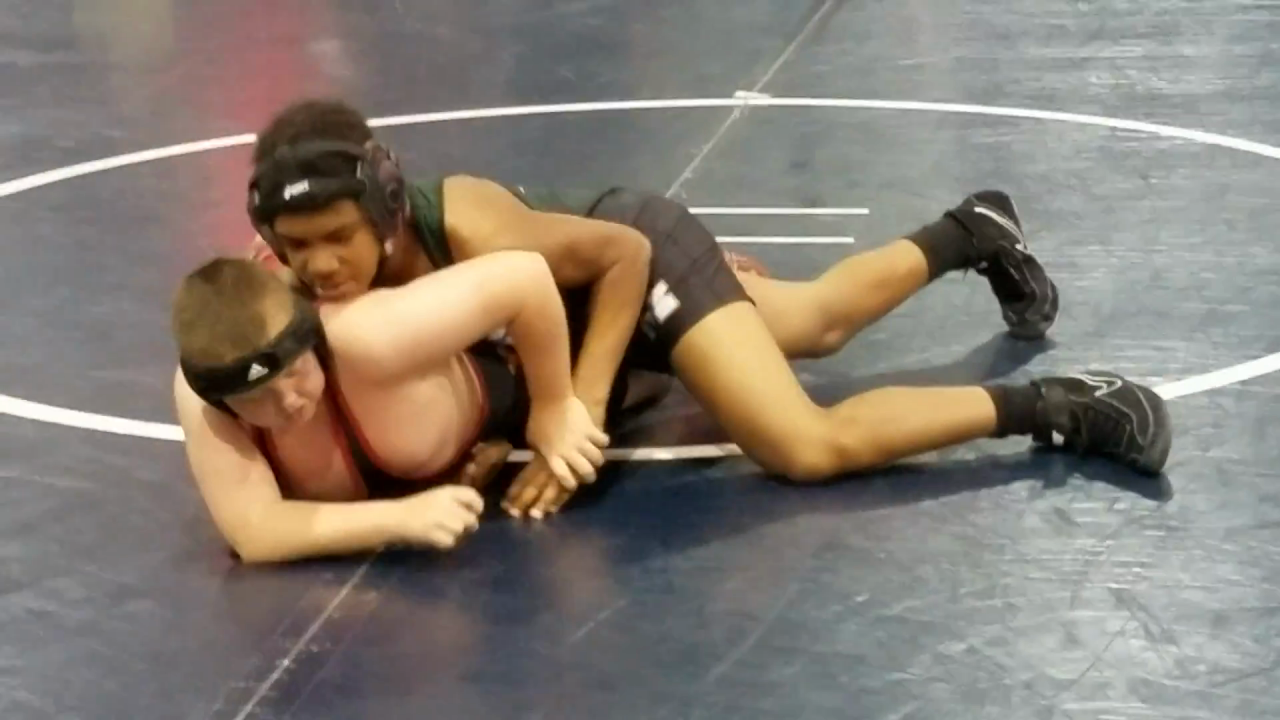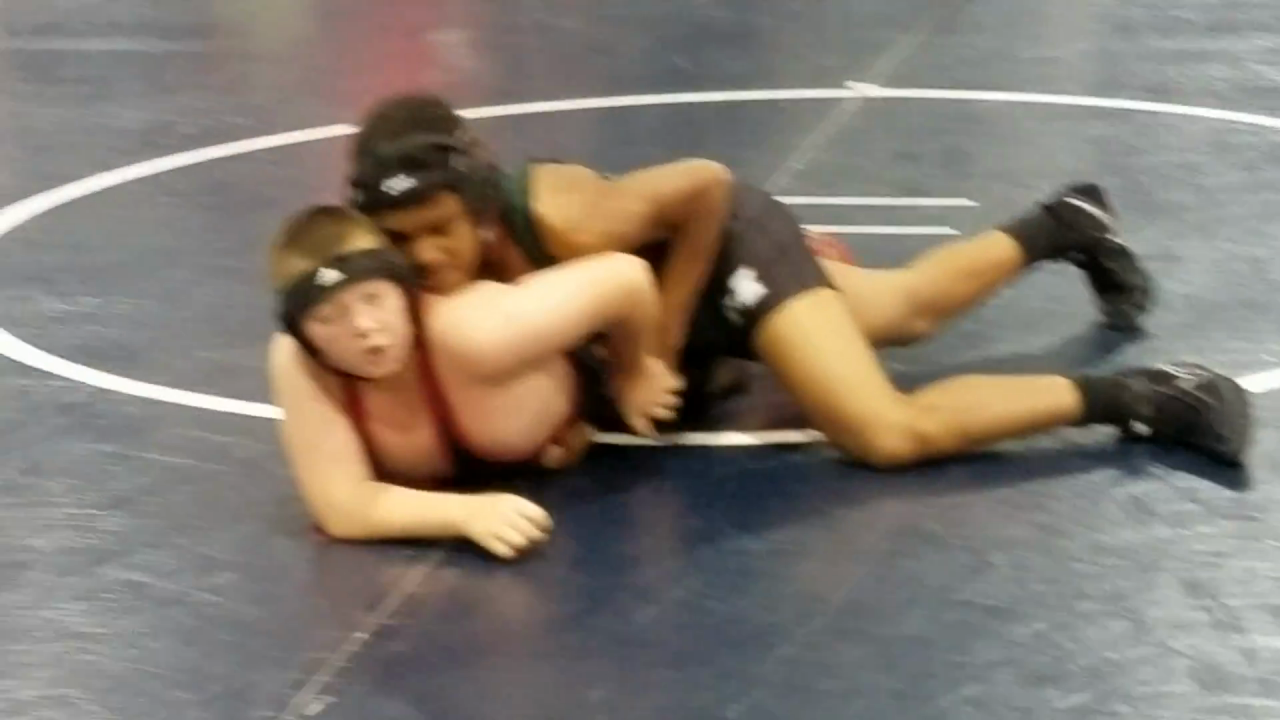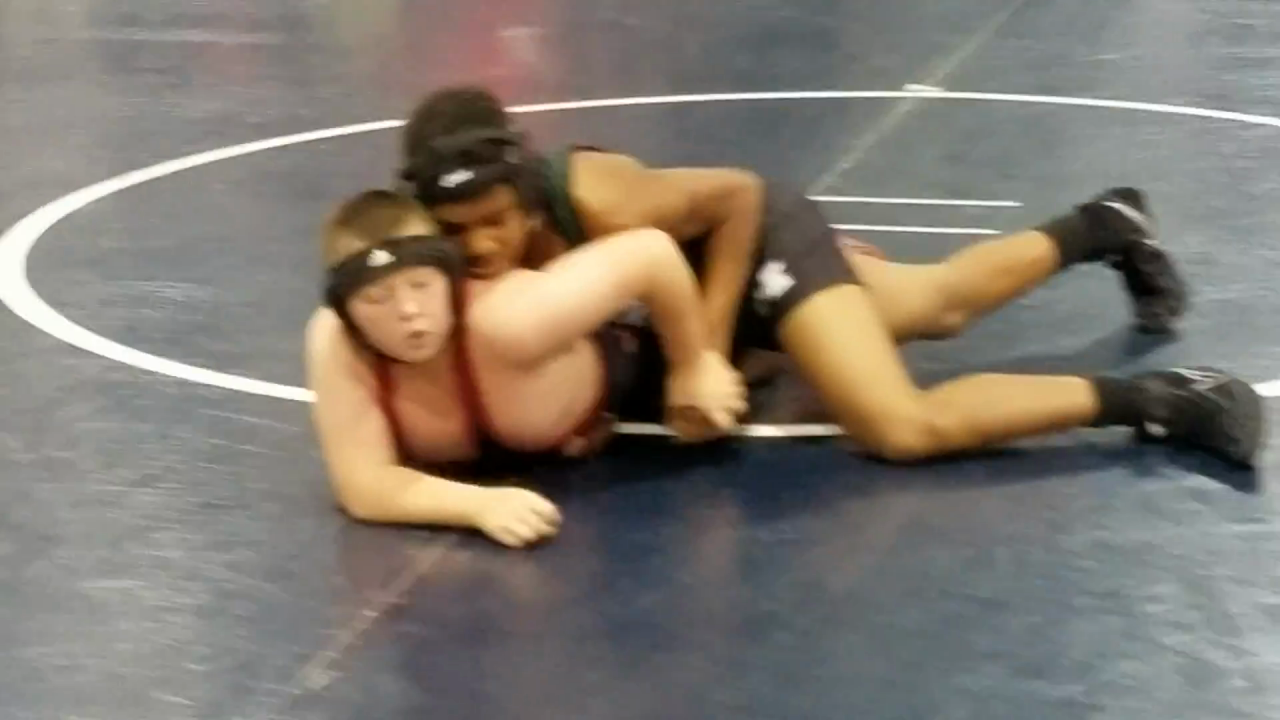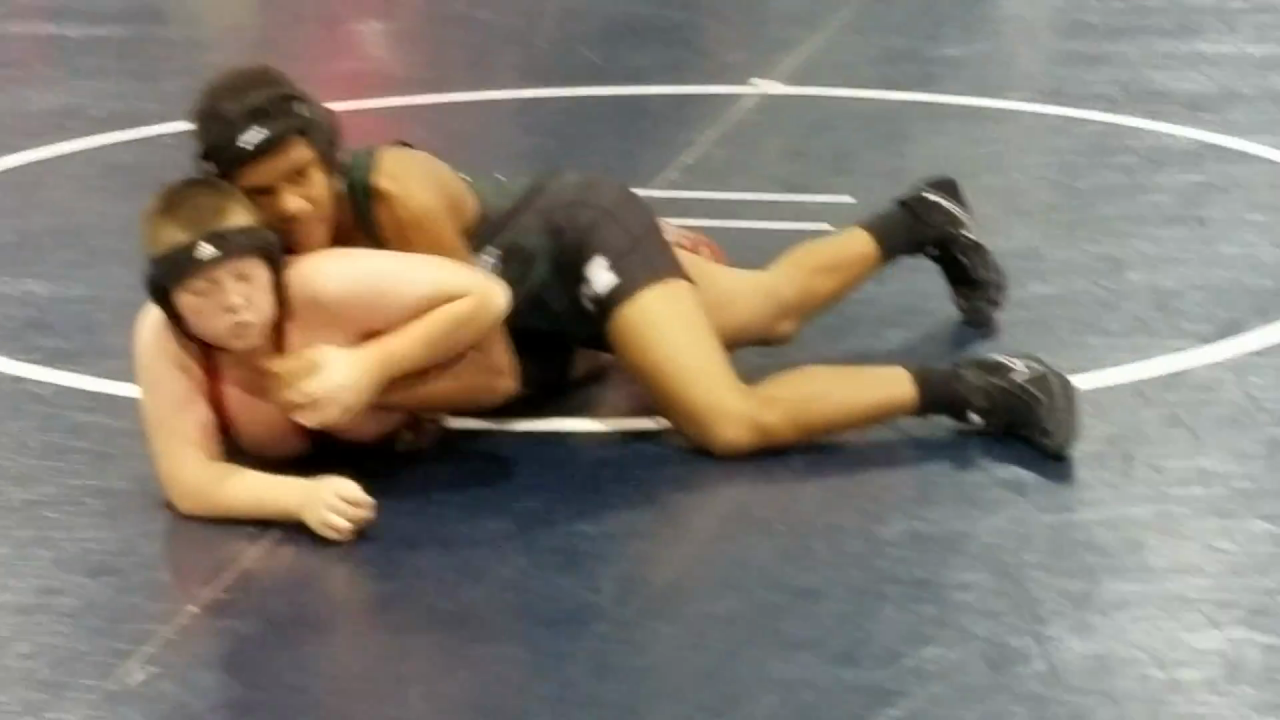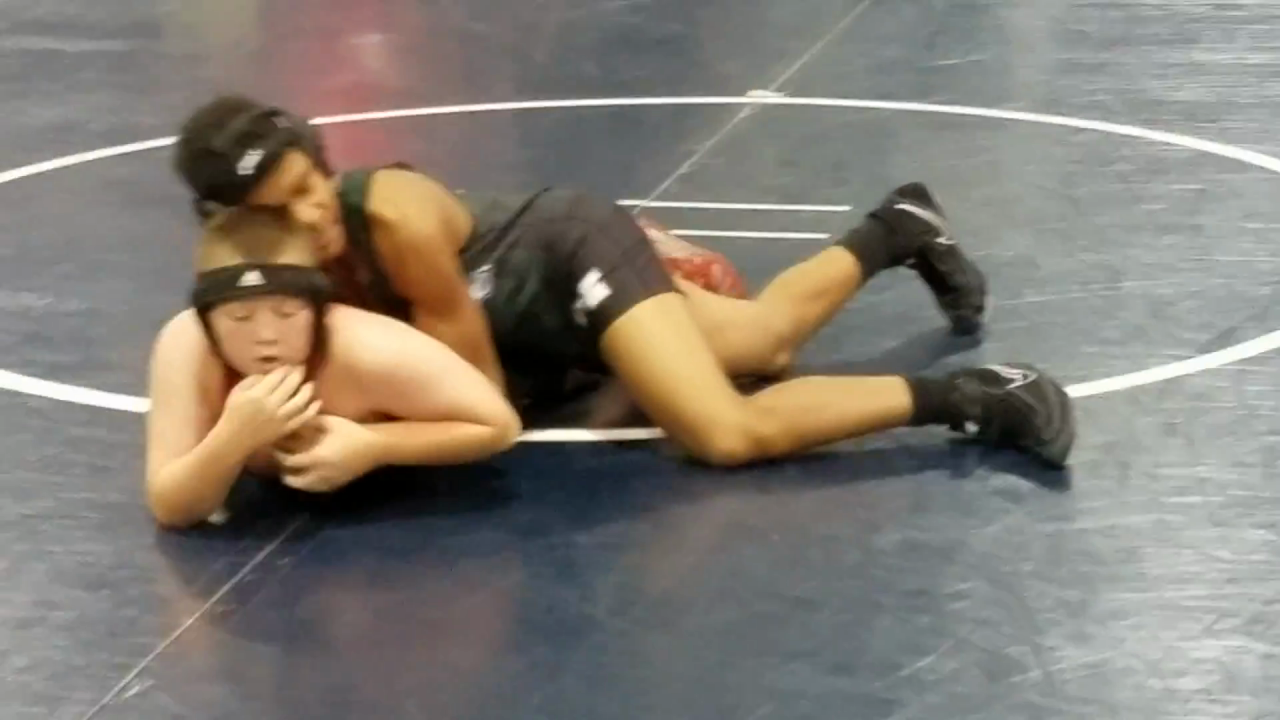
dt=0.3s
person 1, frame 1
left shoulder: (471, 232)
right shoulder: (319, 266)
left elbow: (624, 250)
left wrist: (578, 417)
left hip: (647, 257)
right hip: (586, 291)
left knee: (809, 448)
right knee: (822, 321)
left ankle: (1051, 406)
right ankle: (967, 231)
person 1, frame 2
left shoulder: (563, 223)
right shoulder: (420, 250)
left elbow: (708, 185)
left wrist: (660, 352)
left hip: (732, 242)
left knee: (890, 435)
right knee: (913, 308)
left ankle: (1132, 398)
right ankle: (1063, 226)
person 1, frame 3
left shoulder: (597, 201)
right shoulder: (466, 237)
left elbow: (739, 191)
left hip: (764, 240)
right hip: (725, 272)
left knee: (904, 429)
right knee: (945, 303)
left ankle: (1150, 400)
right ankle: (1098, 226)
person 1, frame 4
left shoulder: (397, 194)
right shoulder: (282, 230)
left elbow: (486, 358)
left hip: (585, 235)
right hip: (538, 266)
left knee: (731, 423)
right knee: (774, 309)
left ankle: (970, 388)
right ankle: (918, 221)
person 1, frame 5
left shoulder: (395, 217)
left elbow: (480, 387)
left hip: (576, 252)
right hip: (537, 302)
left knee: (728, 435)
right knee: (766, 340)
left ankle: (964, 397)
right ankle: (898, 230)
person 2, frame 1
left shoulder: (365, 340)
right shoulder: (201, 398)
left elbow: (525, 274)
right elbow: (253, 533)
left wrist: (554, 407)
right wrist: (400, 517)
person 2, frame 2
left shoulder: (473, 333)
right shoulder: (294, 364)
left elbow: (627, 276)
right elbow: (340, 508)
left wrist: (635, 372)
right wrist: (467, 513)
person 2, frame 3
left shoulder: (506, 322)
right shoulder: (335, 343)
left elbow: (651, 251)
right elbow: (364, 488)
left wrist: (693, 366)
right wrist: (482, 505)
person 2, frame 4
left shoulder: (322, 290)
right shoulder: (161, 337)
left elbow: (488, 298)
right elbow: (188, 484)
left wrist: (367, 365)
right wrist: (302, 495)
person 2, frame 5
left shoulder: (367, 352)
right shoulder: (186, 348)
left elbow: (501, 427)
right elbow: (167, 505)
left wrist: (371, 446)
right wrist: (237, 434)
